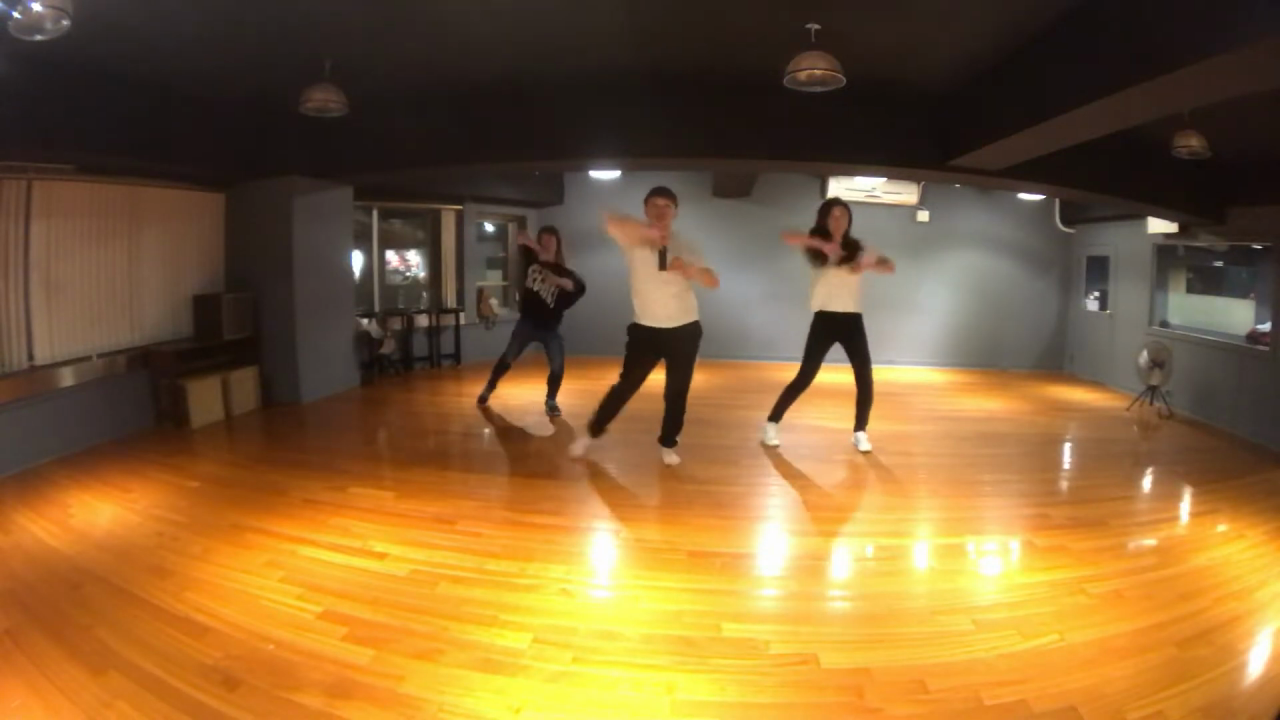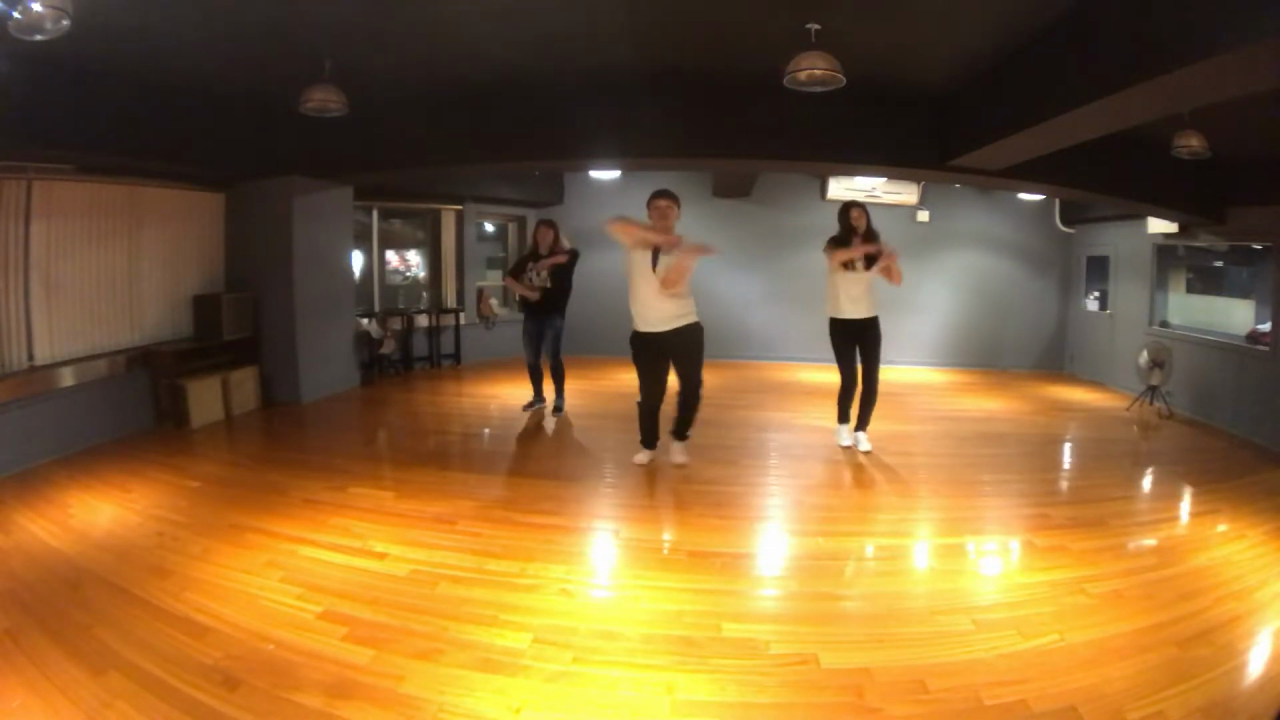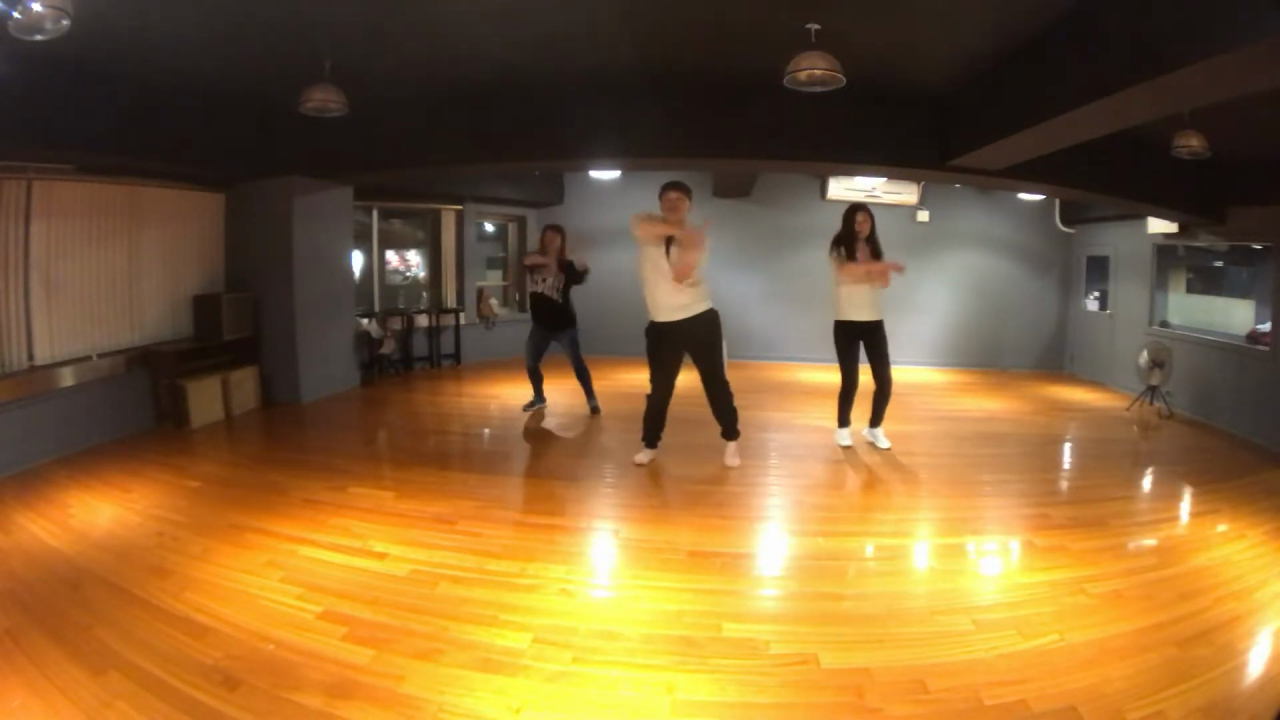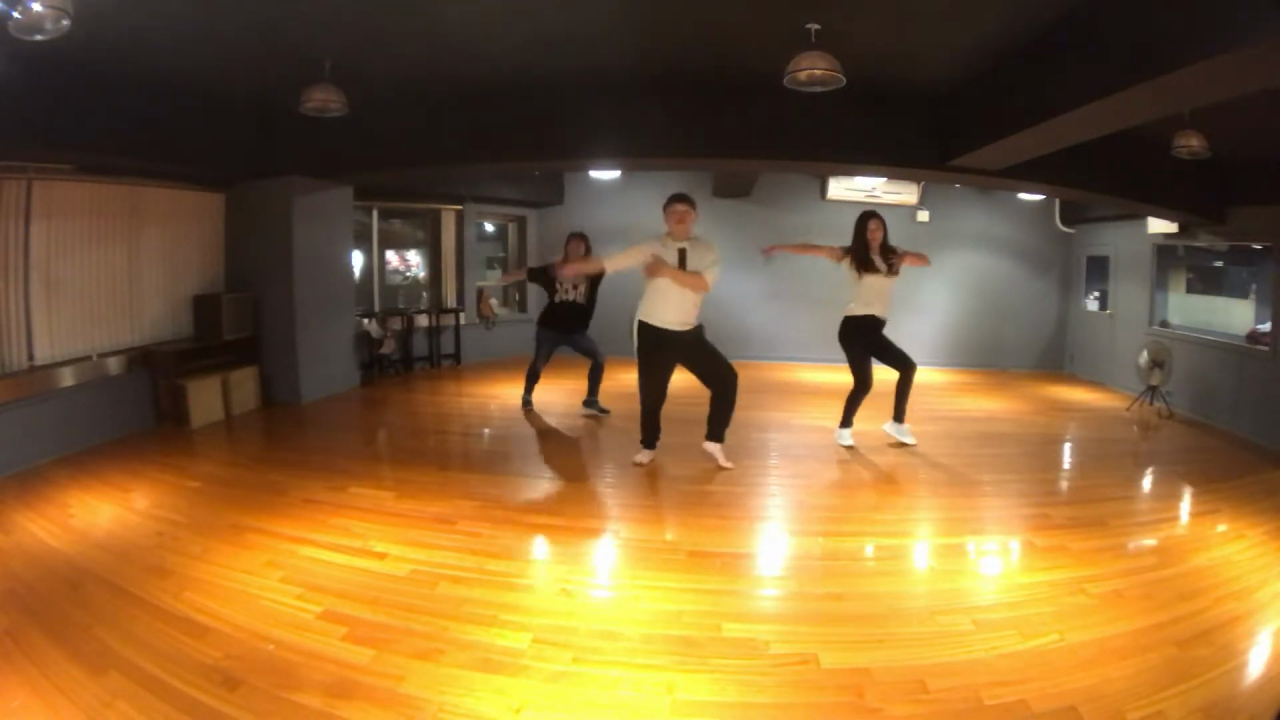
dt=0.4s
person 1, frame 1
left shoulder: (686, 248)
right shoulder: (635, 240)
left elbow: (713, 282)
right elbow: (611, 223)
left wrist: (691, 270)
right wrist: (652, 232)
left hip: (684, 330)
right hip: (646, 329)
left knee: (677, 391)
right knee: (626, 384)
left ankle: (668, 444)
right ankle: (592, 433)
person 1, frame 2
left shoulder: (682, 251)
right shoulder: (639, 239)
left elbow: (668, 285)
right elbow: (614, 226)
left wrist: (688, 256)
right wrist: (660, 237)
left hip: (684, 330)
right hip: (646, 334)
left knee: (691, 389)
right knee: (650, 395)
left ankle: (679, 439)
right ankle: (648, 446)
person 1, frame 3
left shoulder: (696, 241)
right shoulder: (653, 225)
left elbow: (681, 276)
right elbow: (639, 225)
left wrist: (690, 247)
right wrist: (677, 230)
left hip: (700, 320)
right hip: (662, 325)
left knee: (715, 382)
right knee: (660, 389)
left ankle: (731, 441)
right ankle: (650, 444)
person 1, frame 4
left shoulder: (706, 250)
right shoulder: (652, 248)
left elbow: (703, 283)
right elbow: (610, 262)
left wrist: (668, 271)
right wrist: (573, 268)
left hip: (690, 333)
right hip: (654, 332)
left knee: (726, 380)
right knee: (652, 393)
left ankle: (714, 440)
right ankle: (649, 446)
person 2, frame 1
left shoulder: (858, 249)
right shoulder: (817, 245)
left elbow: (889, 266)
right elbow: (787, 238)
left wrist: (867, 265)
right wrist: (819, 243)
left hip: (852, 320)
right hip: (824, 320)
left knee: (865, 382)
right knee: (804, 378)
left ankle: (860, 432)
right ankle: (772, 423)
person 2, frame 2
left shoulder: (876, 252)
right shoulder: (836, 245)
left elbow: (896, 280)
right elbow: (835, 256)
left wrist: (891, 262)
right wrist: (871, 247)
left hip: (868, 322)
right hip: (840, 322)
left knee: (871, 381)
right knee: (849, 380)
left ankle: (860, 431)
right ankle: (843, 427)
person 2, frame 3
left shoulder: (875, 253)
right shoulder: (840, 249)
left elbow: (884, 281)
right elbow: (844, 270)
right wrist: (882, 266)
left hip: (873, 324)
right hip: (846, 325)
left knee: (884, 382)
right knee: (850, 382)
left ankle: (874, 428)
right ankle: (843, 428)
person 2, frame 4
left shoulder: (893, 256)
right shoulder: (852, 256)
left elbow: (925, 261)
right elbow: (815, 250)
left wrist: (908, 258)
right wrist: (780, 248)
left hip: (873, 328)
right hip: (856, 325)
left knee: (908, 367)
right knee: (863, 383)
left ankle: (897, 424)
right ankle: (844, 428)
person 3, frame 1
left shoulder: (563, 271)
right shoulder: (533, 261)
left elbow: (579, 289)
right elbow: (523, 239)
left wrist: (559, 280)
right wrist: (537, 249)
left hip: (549, 326)
right hip: (527, 322)
left knee: (557, 366)
right knee: (508, 357)
left ankle: (551, 401)
right ankle: (489, 389)
person 3, frame 2
left shoulder: (558, 257)
right shoulder: (526, 259)
left elbow: (573, 254)
right elbow: (508, 279)
left wrist: (548, 261)
right wrist: (527, 292)
left hip: (552, 315)
right hip: (531, 315)
left knee: (553, 356)
right knee: (532, 359)
left ankle: (559, 399)
right ankle: (538, 397)
person 3, frame 3
left shoulder: (567, 265)
right shoulder: (536, 260)
left elbow: (580, 275)
right elbow: (527, 260)
right wrist: (547, 261)
left hip: (564, 324)
right hip: (540, 324)
left knee: (576, 361)
right knee: (531, 363)
left ankle: (591, 399)
right ankle: (539, 397)
person 3, frame 4
left shoulder: (589, 271)
right shoulder: (552, 271)
right elbow: (527, 273)
right wrist: (505, 277)
left hip: (576, 330)
right hip: (550, 328)
left knee: (599, 359)
right knee: (539, 364)
left ankle: (591, 401)
right ankle: (527, 396)
